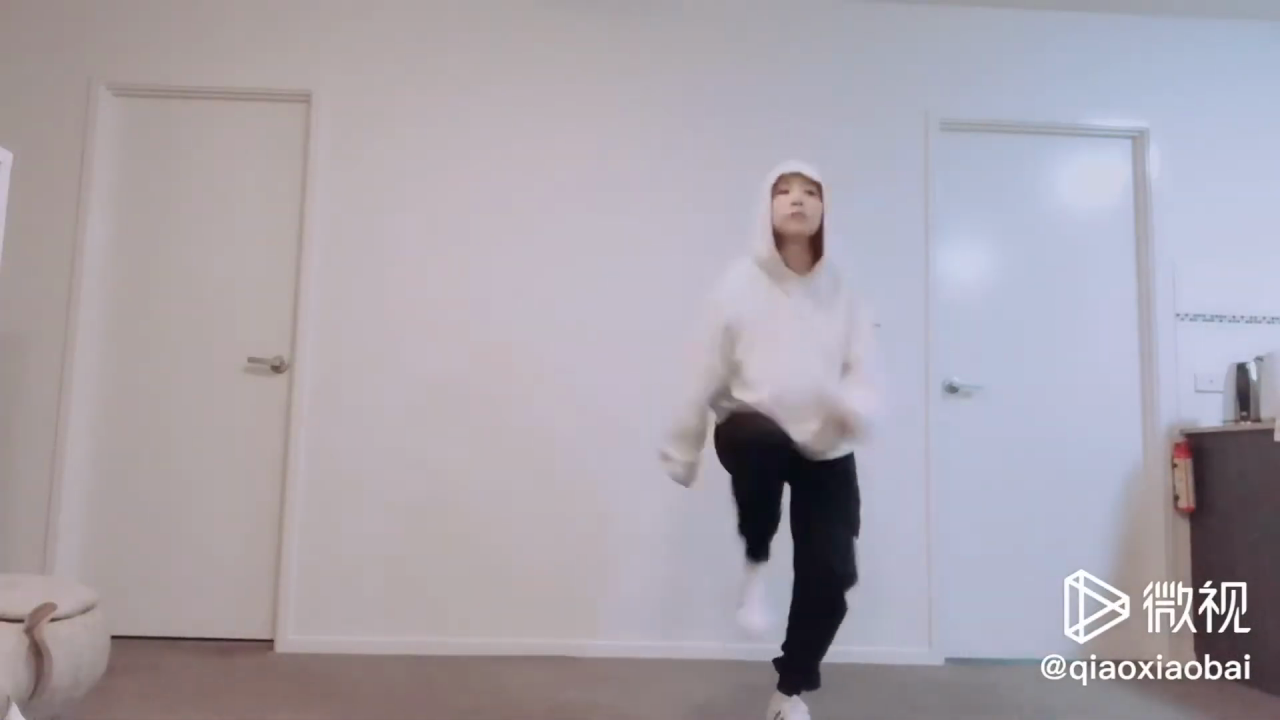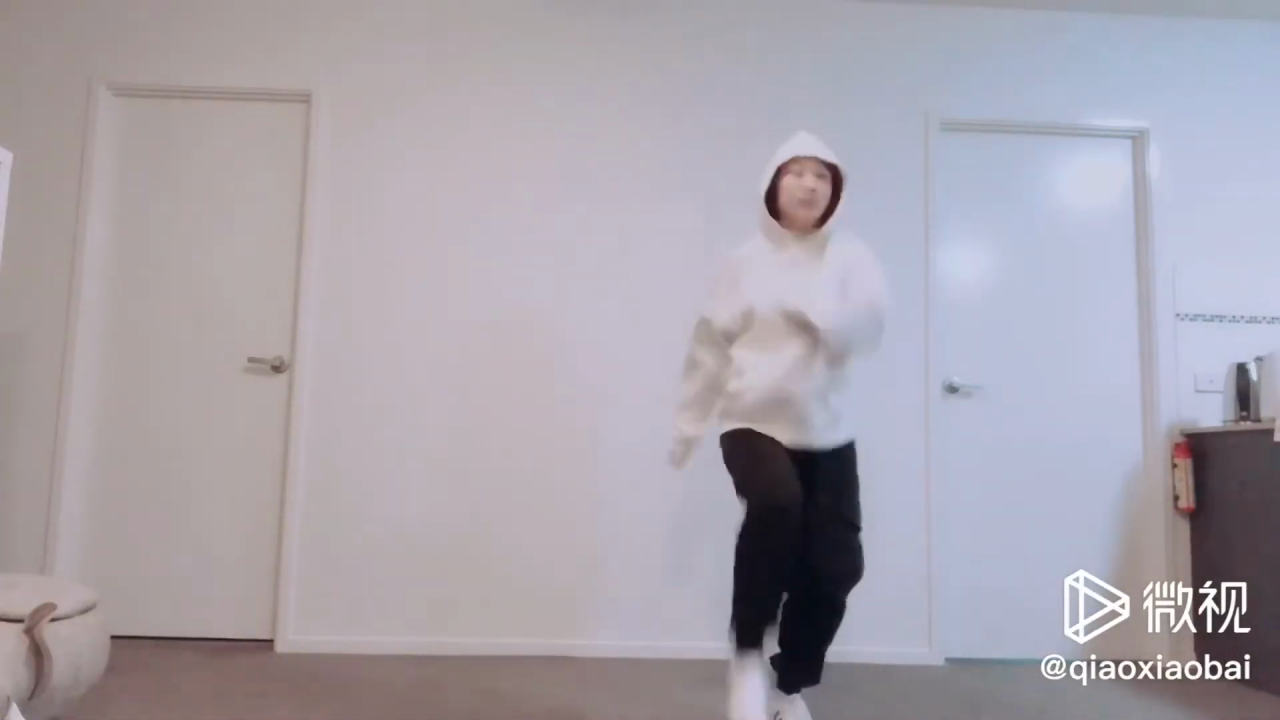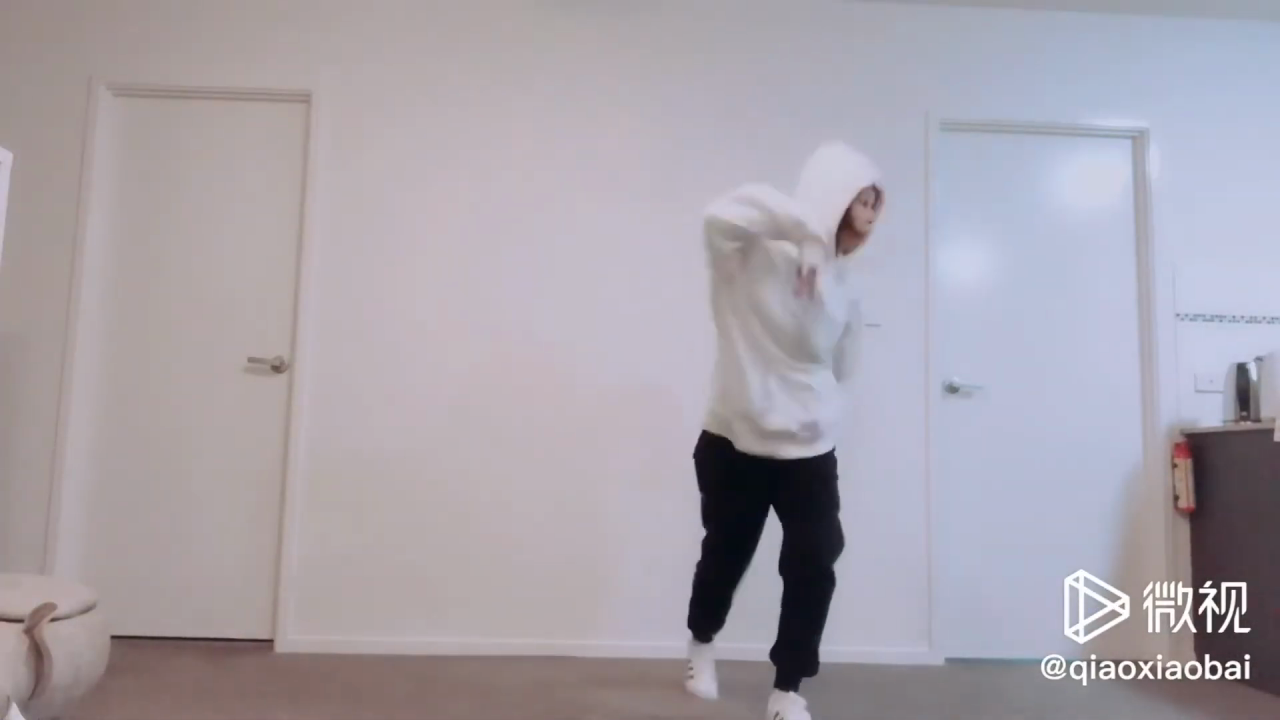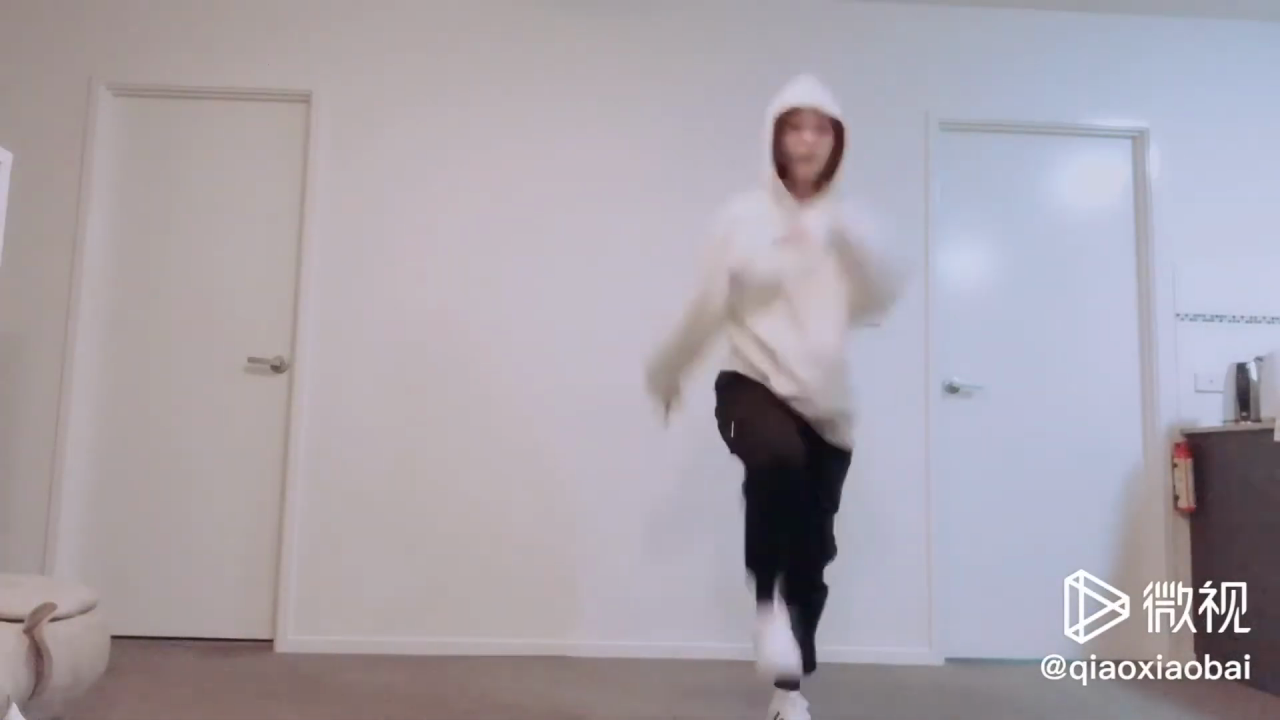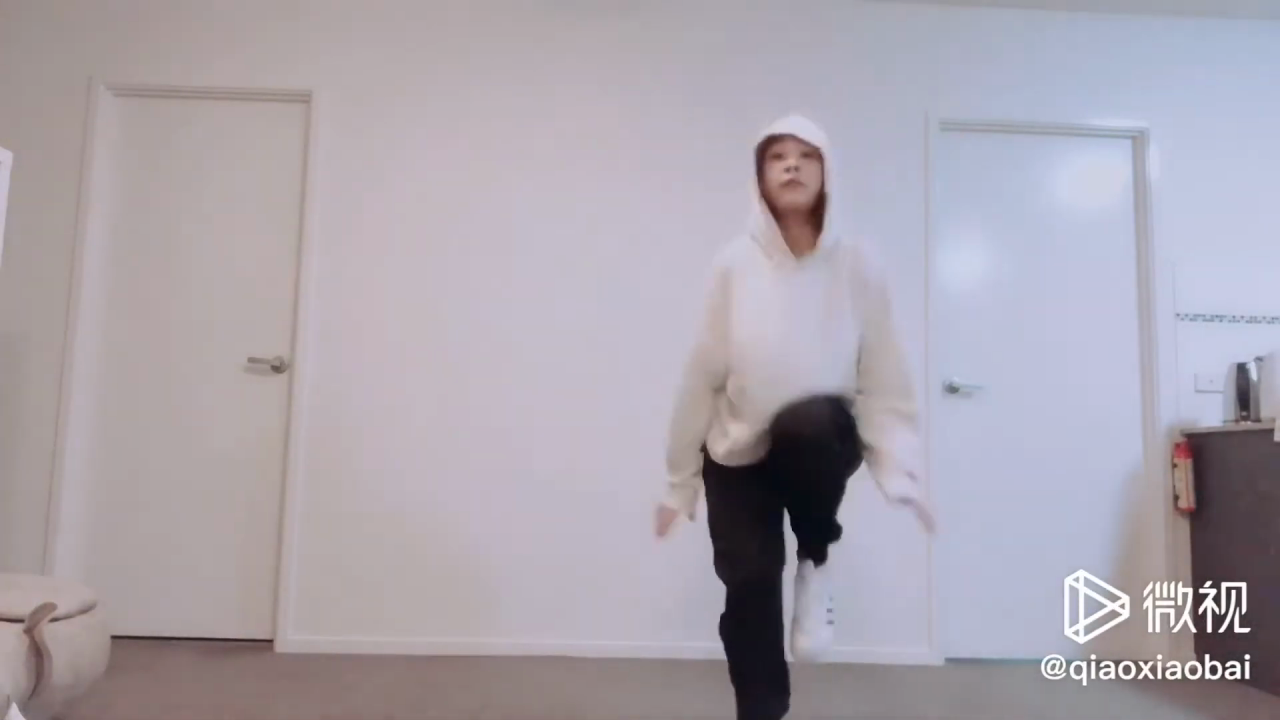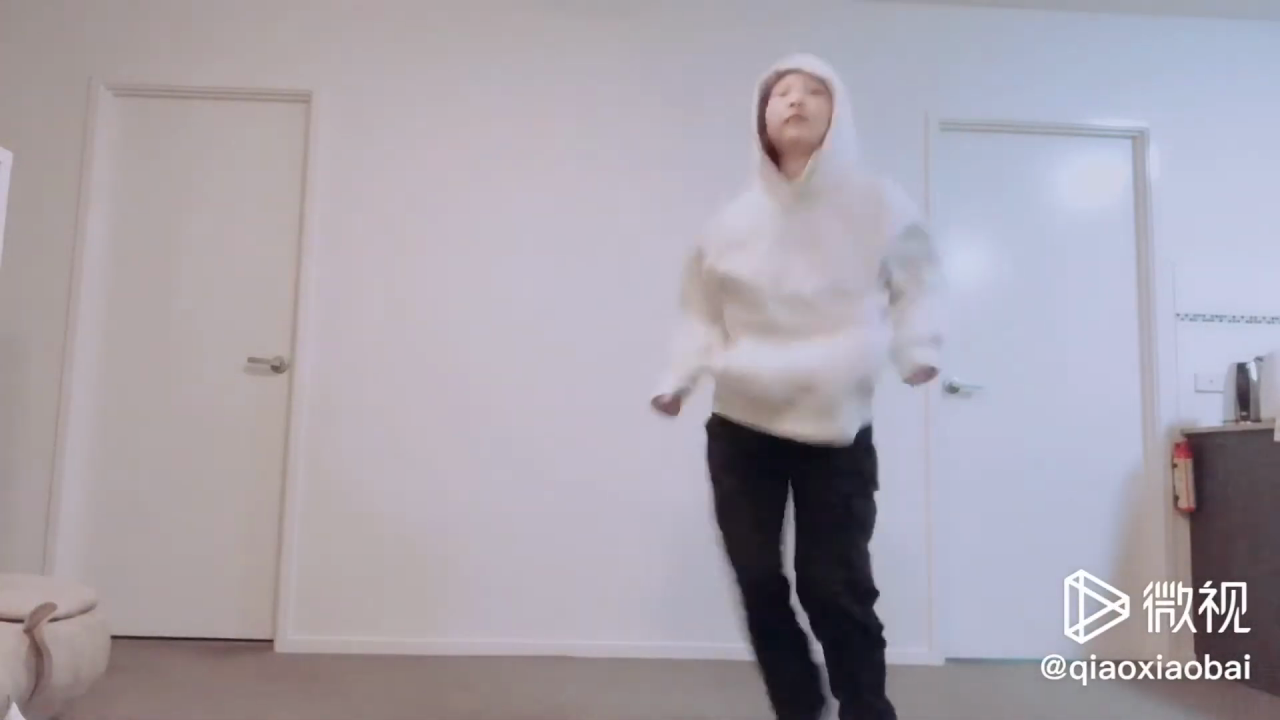
dt=0.4s
person 1, frame 1
left shoulder: (839, 293)
right shoulder: (738, 288)
left elbow: (861, 369)
right elbow: (705, 384)
left wrist: (856, 406)
right wrist: (680, 451)
left hip: (827, 451)
right hip: (750, 434)
left knee: (828, 581)
right knee: (758, 439)
right ankle: (754, 560)
person 1, frame 2
left shoulder: (849, 258)
right shoulder: (744, 261)
left elbow: (866, 321)
right elbow: (709, 348)
left wrist: (815, 310)
right wrist: (688, 424)
left hip: (825, 438)
right hip: (753, 426)
left knee: (832, 572)
right knee: (775, 502)
right ankle: (748, 661)
person 1, frame 3
left shoulder: (840, 279)
right shoulder: (760, 255)
right elbow: (722, 214)
right wrist: (806, 228)
left hip: (808, 445)
right hip: (733, 438)
left knee: (814, 562)
right knee: (725, 555)
right ankle: (701, 645)
person 1, frame 4
left shoulder: (847, 222)
right shoulder: (744, 216)
left elbow: (882, 291)
right elbow: (708, 307)
left wrist: (841, 230)
right wrist: (663, 371)
left hip: (828, 413)
right hip: (754, 387)
left knee: (809, 557)
right knee: (777, 459)
right ankle: (768, 604)
person 1, frame 5
left shoulder: (858, 268)
right shoulder: (735, 264)
left elbow: (886, 378)
right elbow: (703, 377)
left wrist: (901, 469)
right wrist: (679, 481)
left hip: (825, 435)
right hip: (742, 453)
left knee: (811, 425)
right knee: (750, 593)
left ankle: (815, 562)
person 1, frame 6
left shoulder: (873, 202)
right shoulder: (730, 222)
left elbow: (917, 274)
right elbow: (701, 305)
left wrist: (917, 347)
right wrist: (678, 376)
left hip: (833, 427)
right hip: (741, 426)
left knee: (836, 589)
right knee: (757, 581)
